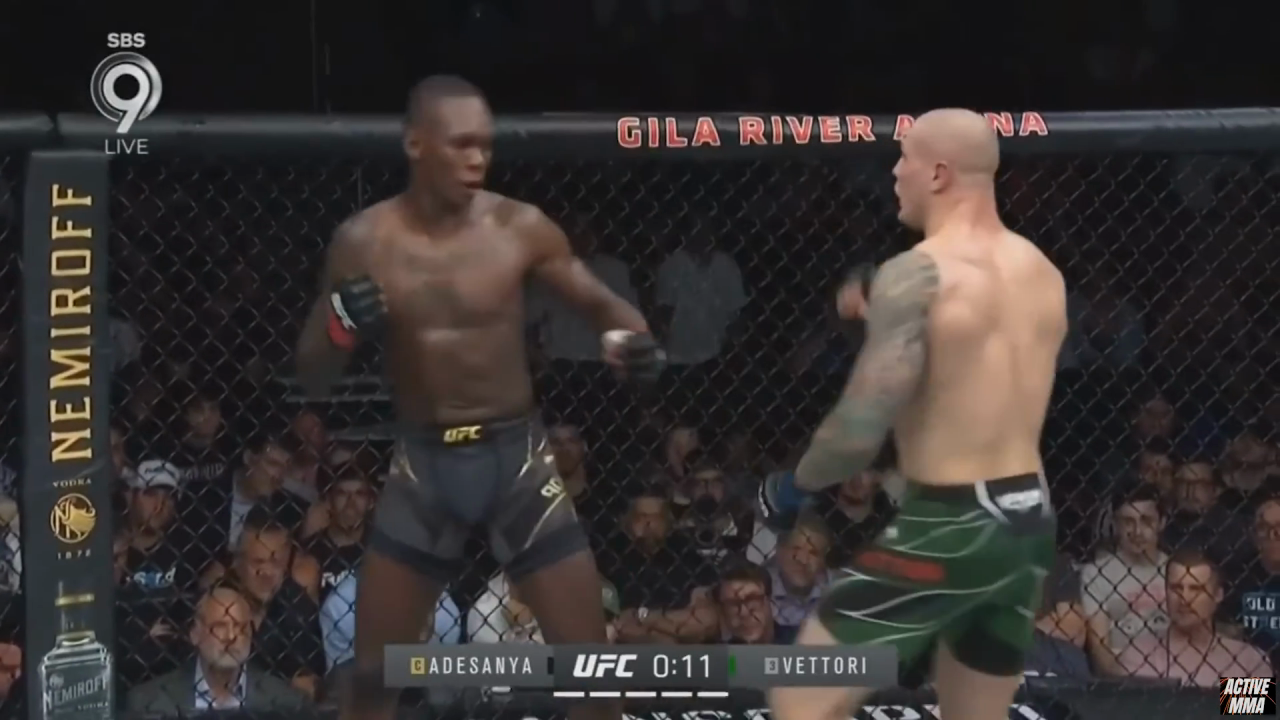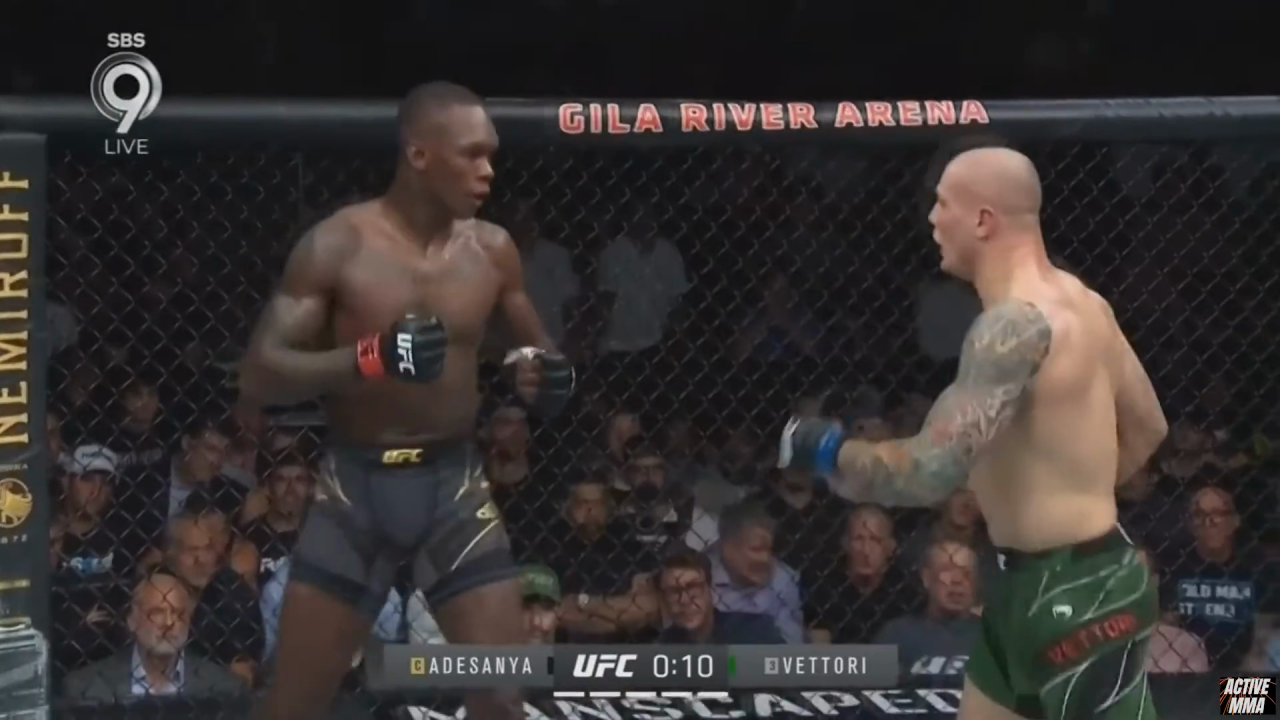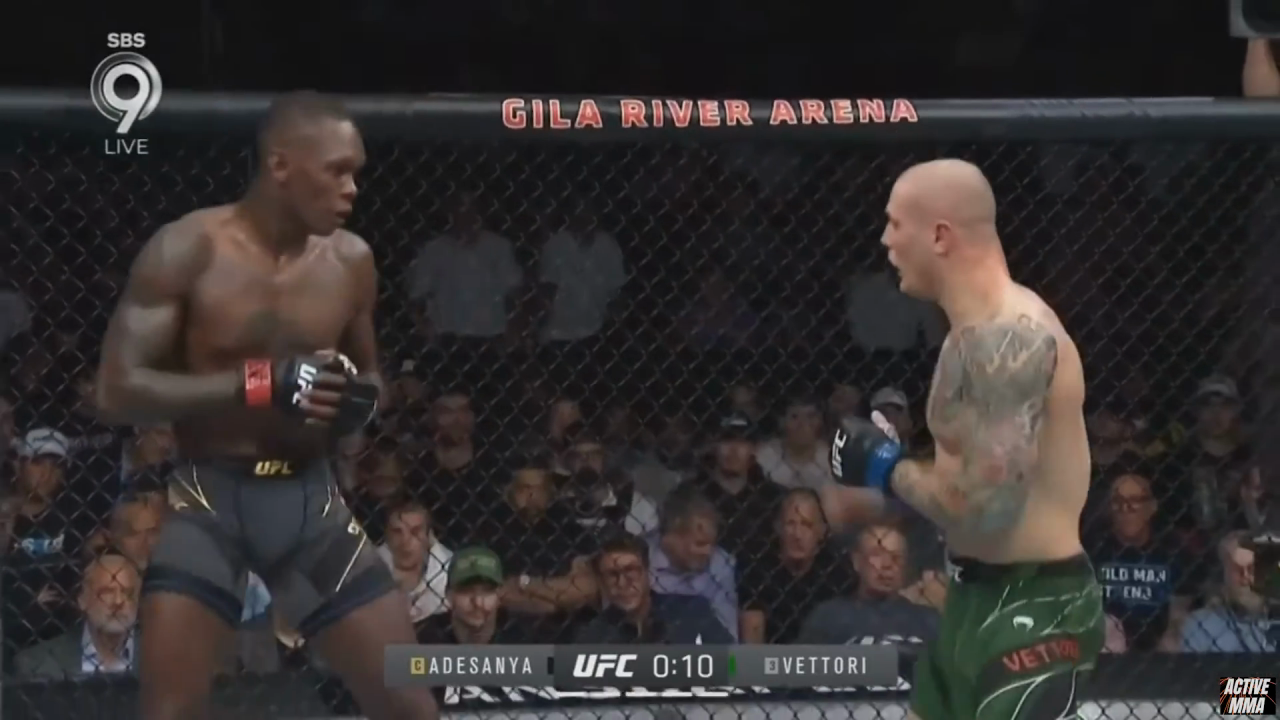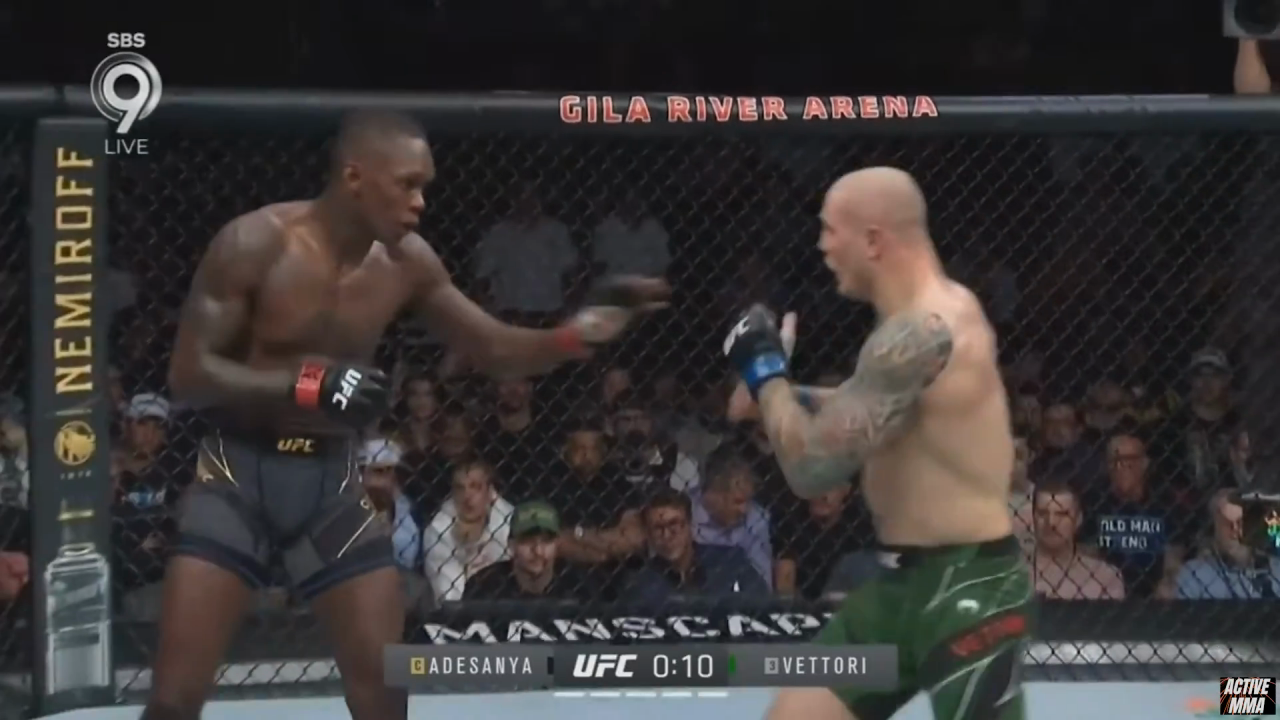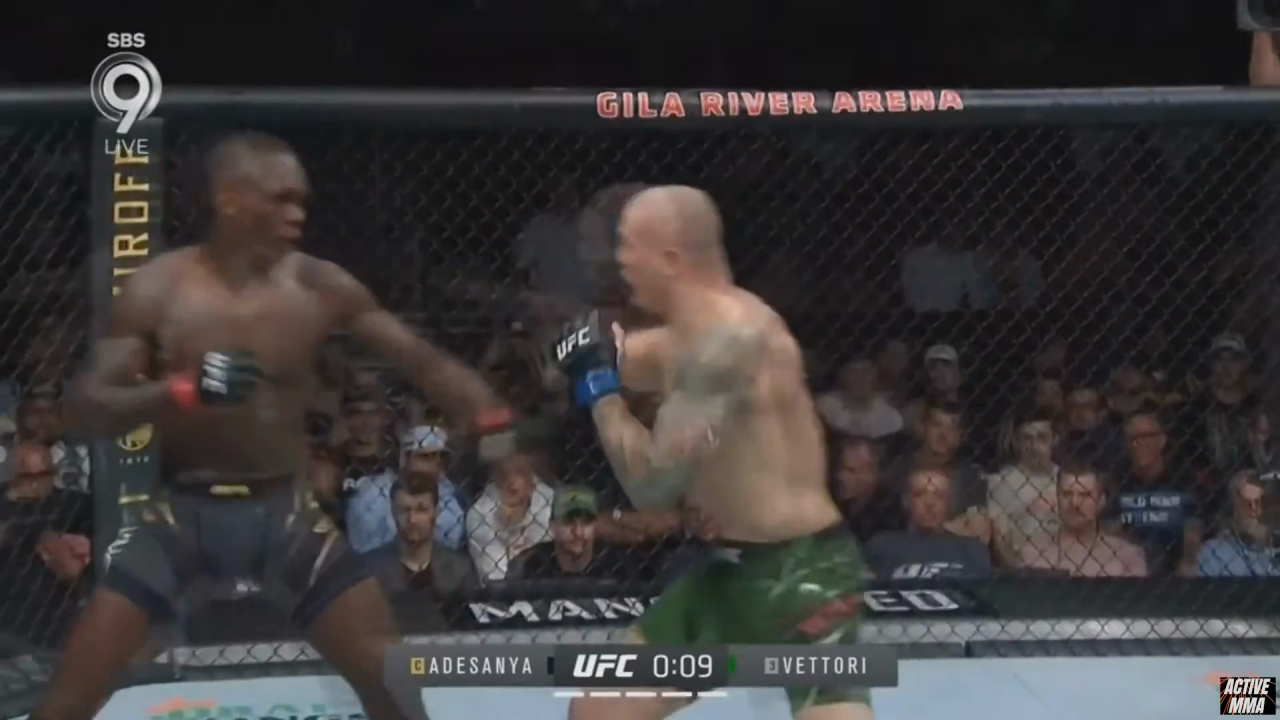
dt=0.4s
person 1, frame 1
left shoulder: (520, 226)
right shoulder: (364, 238)
left elbow: (608, 308)
right elbow: (312, 376)
left wrist: (629, 342)
right wrist: (339, 327)
left hip: (515, 457)
right hip: (424, 464)
person 1, frame 2
left shoulder: (493, 249)
right shoulder: (335, 245)
left elbow: (538, 348)
right elbow: (259, 376)
left wrist: (549, 374)
right wrist: (372, 356)
left hip: (453, 483)
right hip: (355, 483)
person 1, frame 3
left shoulder: (351, 260)
right shoulder: (186, 251)
right elbow: (117, 391)
left wrist: (362, 401)
right wrist: (259, 385)
left hip: (312, 498)
right hip: (211, 498)
person 1, frame 4
left shoulder: (406, 260)
right shoulder: (253, 244)
left elbow: (500, 352)
right elbow: (185, 373)
left wrist: (581, 331)
right wrist: (309, 384)
left hip: (327, 476)
right hip: (235, 472)
person 1, frame 5
left shoulder: (321, 286)
right shoulder: (157, 289)
left elbow: (427, 362)
right elbow: (91, 409)
left wrist: (490, 418)
right wrist: (183, 389)
left hip: (279, 513)
right hip: (181, 513)
person 2, frame 1
left shoulder: (918, 274)
right shoulder: (1041, 273)
left elbow: (861, 427)
left wrist: (794, 484)
left hip: (945, 532)
right hip: (1024, 526)
person 2, frame 2
left shoulder: (1014, 326)
right shoulder: (1077, 300)
left elbow: (927, 474)
right elbow: (1147, 427)
left wrist: (828, 449)
left hip: (1074, 590)
person 2, frame 3
left shoulder: (1009, 340)
right shoulder: (980, 330)
left elbow: (986, 511)
left wrist: (885, 467)
right wrist: (881, 496)
left hip: (1036, 611)
right hip: (977, 599)
person 2, frame 4
left shoulder: (919, 335)
right shoulder: (938, 311)
left elbow: (811, 469)
left wrist: (765, 371)
right wrist: (795, 398)
left hip: (968, 589)
right hip: (904, 580)
person 2, frame 5
left shoulder: (730, 340)
right shoulder: (701, 324)
left elbow: (654, 481)
right elbow: (640, 360)
left wrist: (596, 386)
left hip: (805, 574)
right hip: (734, 567)
